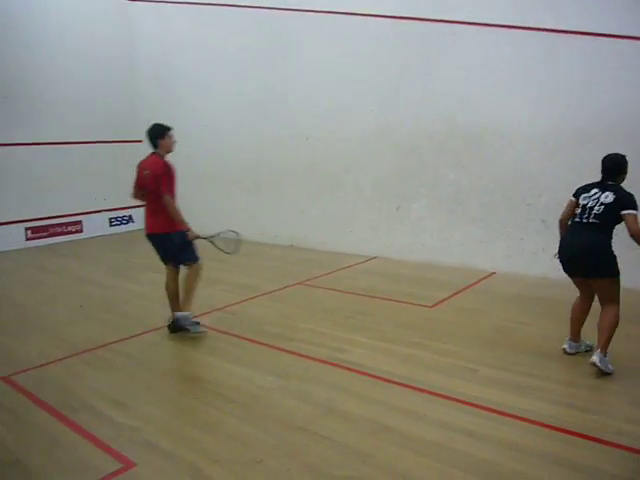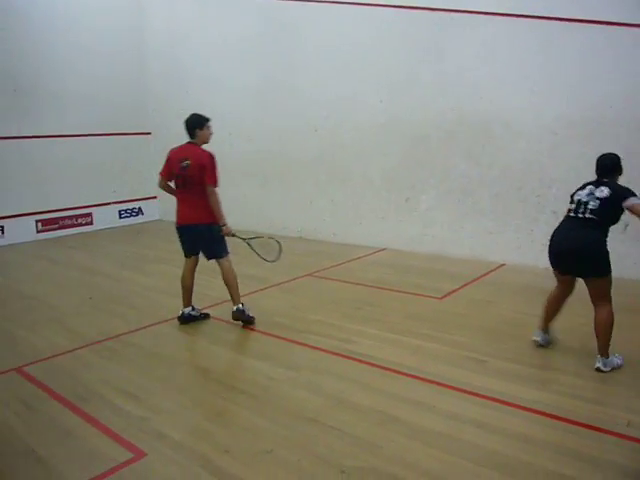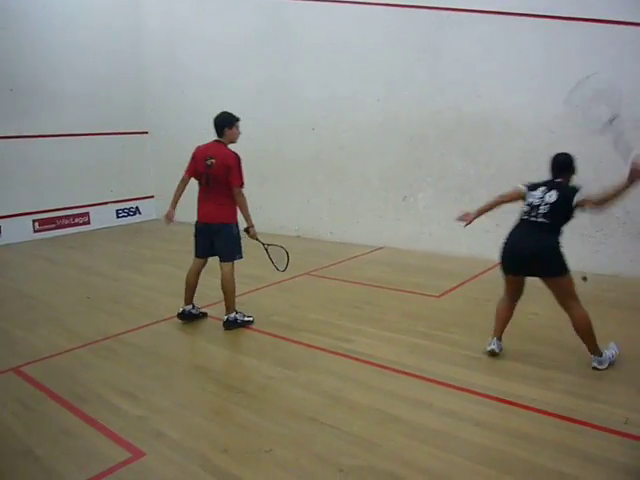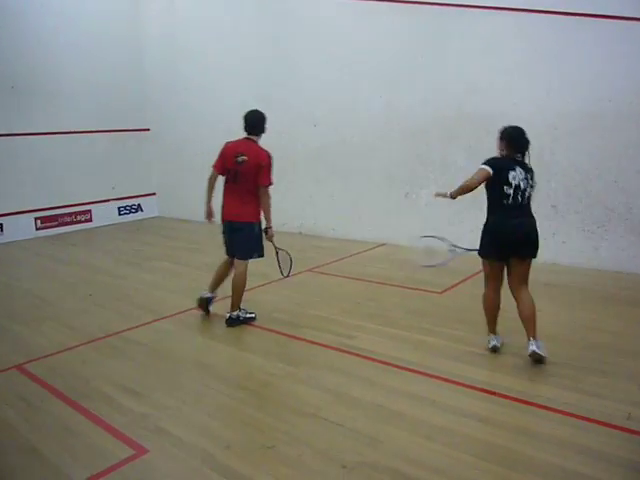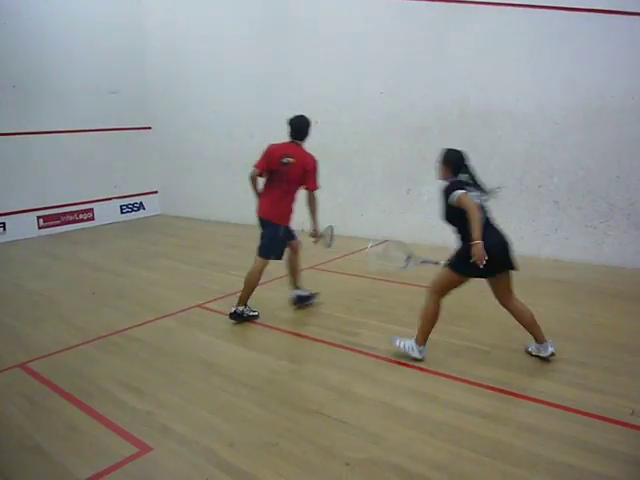
dt=0.3s
person 1, frame 1
left shoulder: (584, 189)
left elbow: (563, 219)
left hip: (568, 245)
right hip: (596, 248)
left knee: (585, 294)
right knee: (610, 303)
left ankle: (573, 342)
right ankle: (600, 355)
person 1, frame 2
left shoulder: (582, 189)
right shoulder: (621, 192)
left hip: (559, 240)
right hip: (589, 246)
left knee: (563, 289)
right knee: (603, 303)
left ankle: (542, 333)
right ankle: (604, 358)
person 1, frame 3
left shoulder: (535, 188)
right shoulder: (570, 194)
left elbow: (503, 198)
right elbow: (597, 201)
left wrist: (475, 214)
left hip: (514, 246)
right hip: (545, 250)
left knee: (510, 296)
right knee: (573, 305)
left ankle: (495, 342)
right ankle: (598, 356)
person 1, frame 4
left shoulder: (494, 163)
right shoulder: (528, 171)
left elbow: (473, 183)
left wrist: (452, 194)
left hip: (497, 231)
right hip: (527, 231)
left knee: (492, 286)
right knee: (520, 288)
left ankle: (493, 337)
right ankle: (533, 342)
person 1, frame 5
left shoulder: (455, 189)
right shoulder: (471, 186)
left elbow: (473, 209)
left wrist: (476, 242)
left hip: (481, 248)
right hip: (497, 244)
left knee: (434, 294)
right knee: (508, 299)
left ankle: (419, 345)
right ankle: (543, 344)
person 2, frame 1
left shoulder: (143, 165)
right shoulder: (164, 166)
left elbow: (138, 194)
right elbow: (169, 202)
right wrist: (186, 229)
left hip: (152, 228)
right hip: (169, 228)
left knee: (172, 269)
right knee: (194, 266)
left ankle: (177, 317)
right ankle: (183, 314)
person 2, frame 2
left shoulder: (174, 154)
right shoulder: (205, 157)
left elbow: (162, 184)
right elbow: (211, 193)
right wrist: (223, 223)
left hip: (183, 220)
right hip: (204, 220)
left knee: (190, 261)
right knee: (224, 261)
left ankle: (187, 310)
right ankle: (238, 307)
person 2, frame 3
left shoulder: (200, 151)
right shoulder: (231, 157)
left elbow: (184, 181)
right elbow: (237, 193)
left wrist: (172, 208)
right wrist: (250, 224)
left hip: (203, 219)
right hip: (225, 220)
left knee: (198, 262)
right knee: (227, 266)
left ankle: (187, 308)
right ankle: (230, 315)
person 2, frame 4
left shoulder: (229, 148)
right shoulder: (263, 155)
left elbow: (213, 177)
right elbow: (263, 193)
left wrist: (209, 205)
right wrist: (269, 225)
left hip: (228, 215)
right hip: (248, 218)
left knee: (230, 259)
right knee: (242, 263)
left ankle: (208, 295)
right ankle: (235, 313)
person 2, frame 5
left shoulder: (273, 150)
right shoulder: (309, 161)
left elbow: (253, 175)
right elbow: (311, 196)
left wrist: (259, 195)
right wrist: (315, 226)
left hip: (265, 212)
right hip: (279, 217)
left knee: (293, 245)
right knee: (262, 262)
left ankle: (298, 292)
right ankle: (239, 308)
